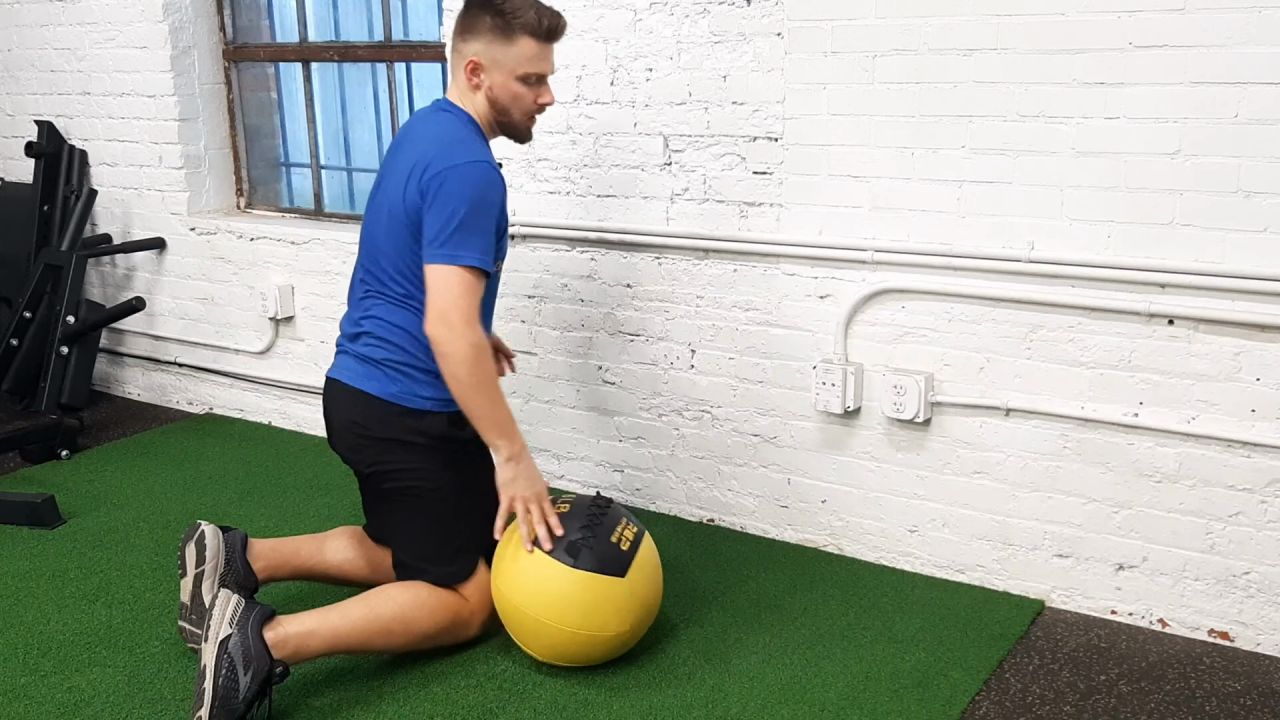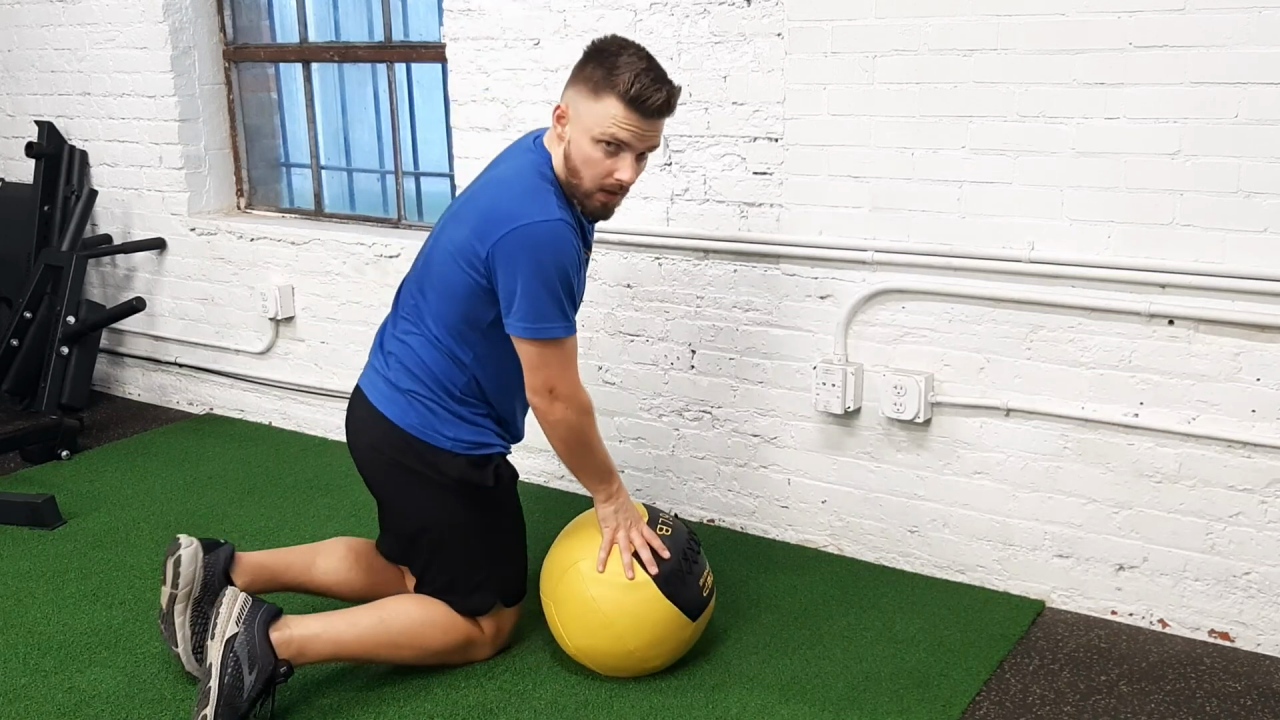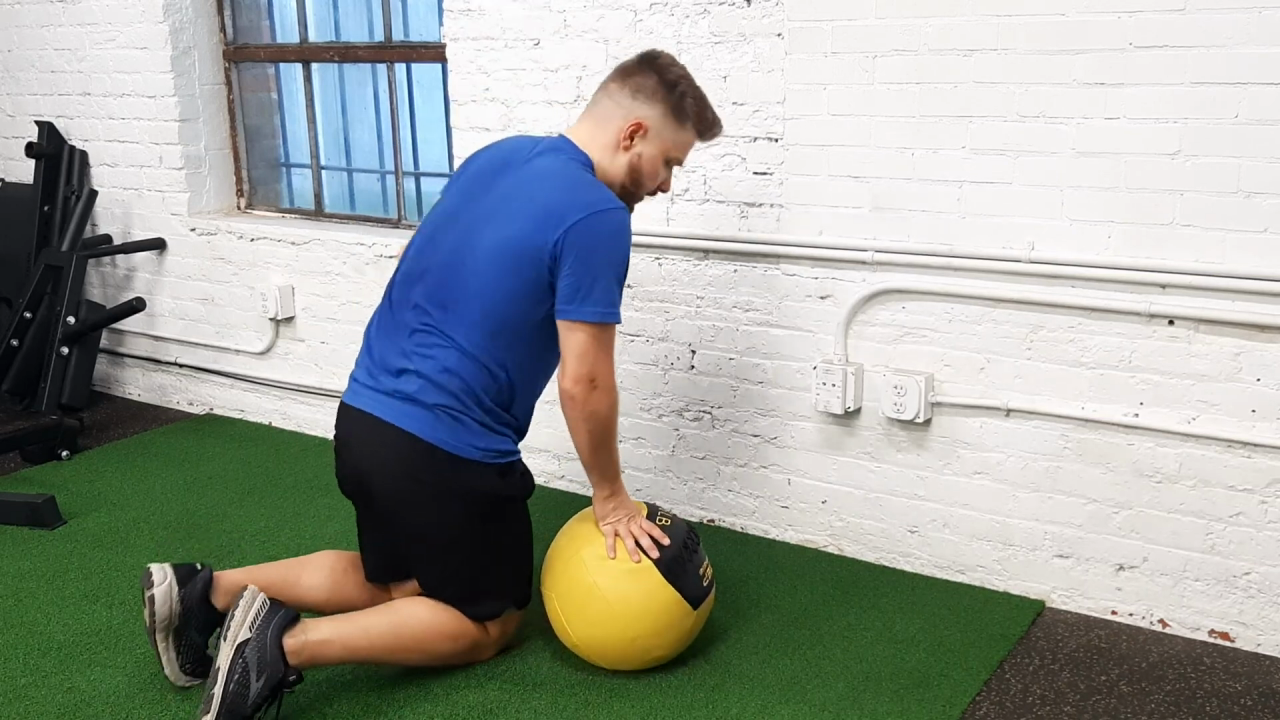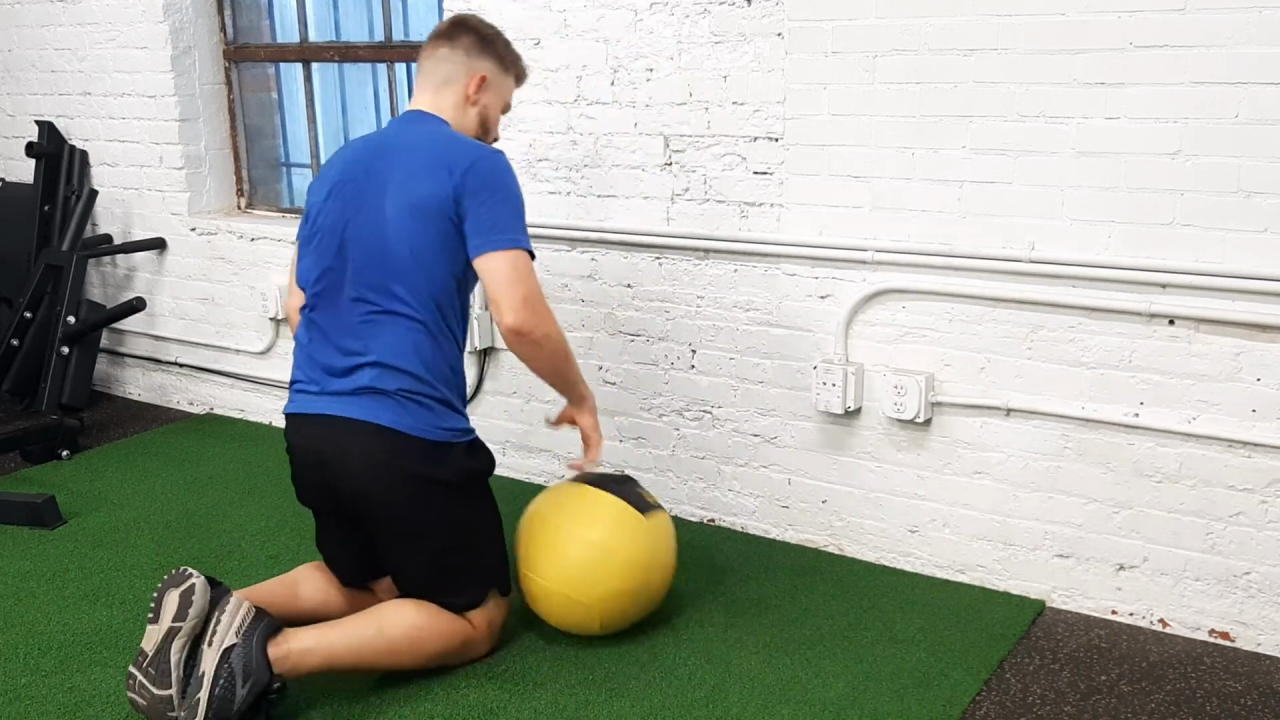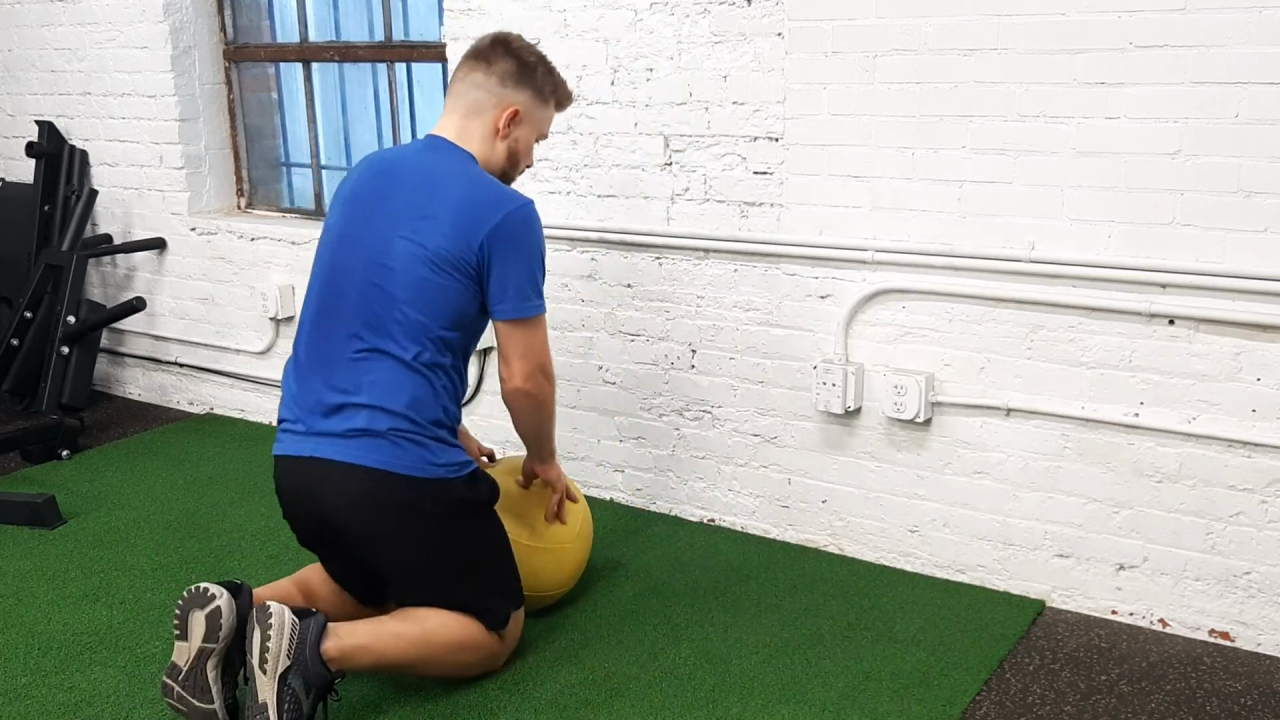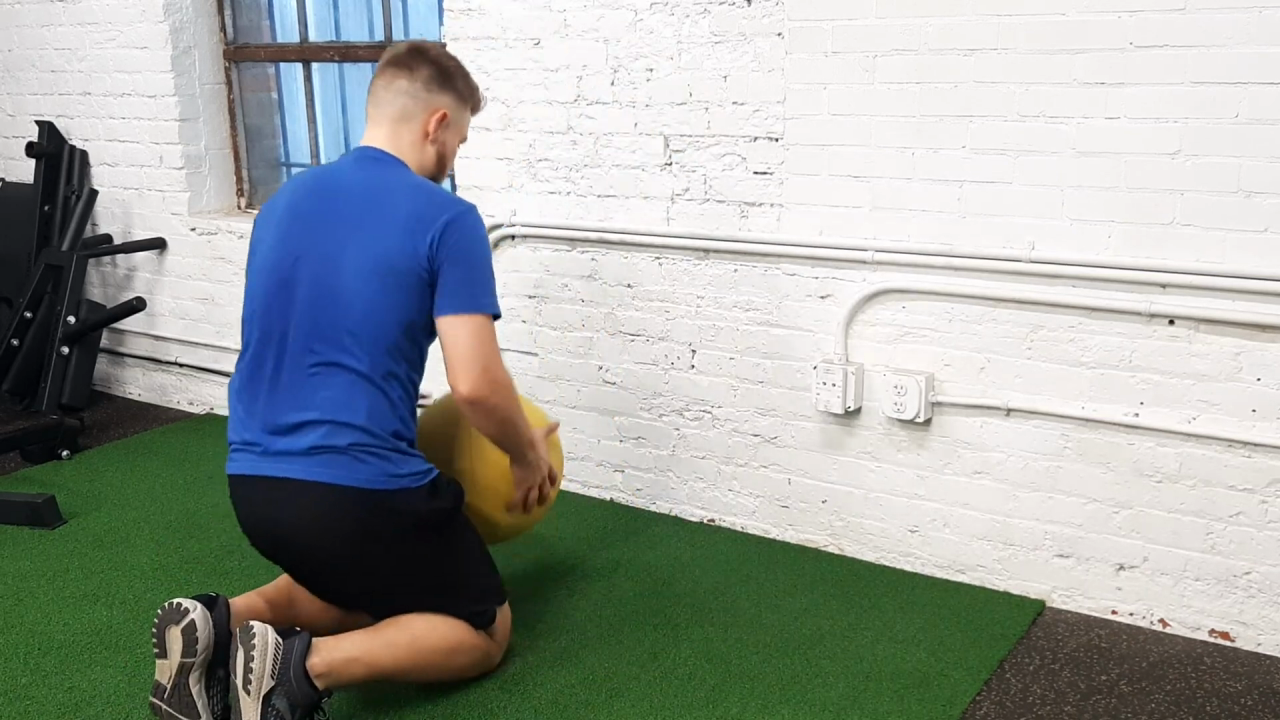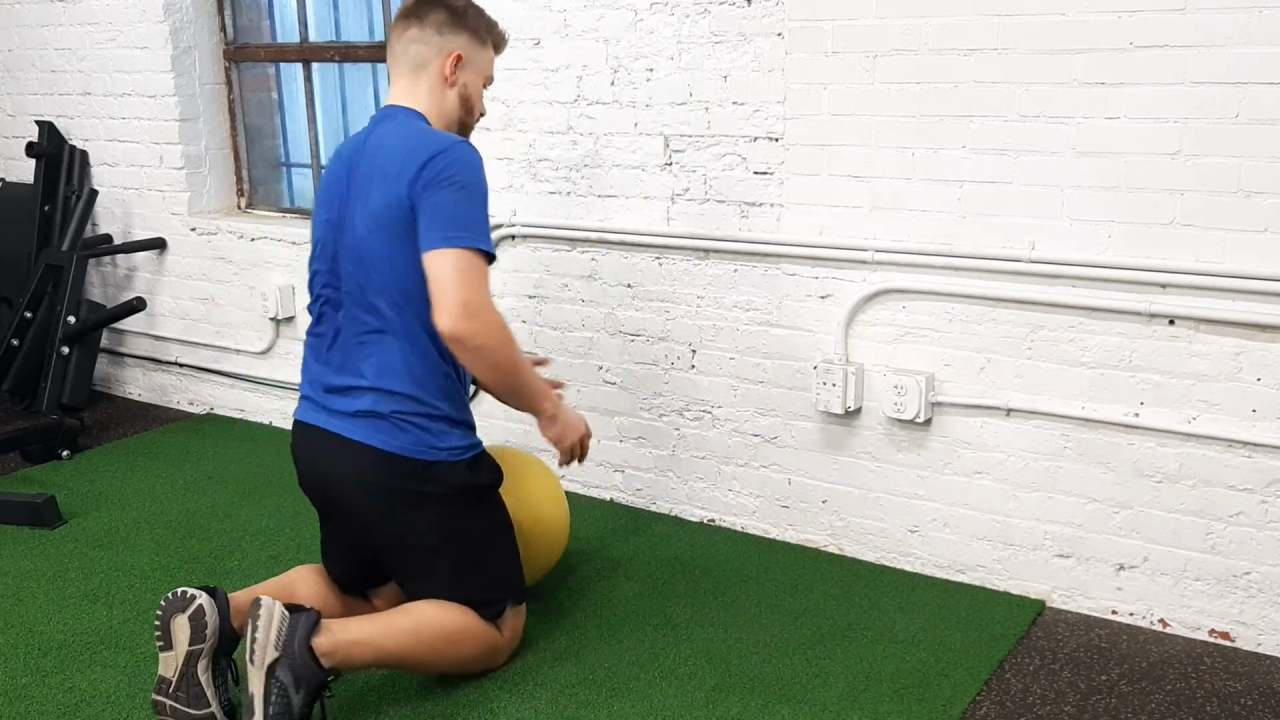
dt=0.7s
person 1, frame 1
left shoulder: (428, 127)
right shoulder: (467, 169)
right elbow: (449, 328)
left wrist: (480, 337)
right wrist: (512, 457)
left hip: (359, 389)
right hip: (408, 409)
left knee: (407, 553)
right knee: (464, 599)
left ankle: (240, 556)
right ankle: (267, 641)
person 1, frame 2
left shoulder: (537, 160)
right shoulder: (538, 227)
right elbow: (553, 396)
left wrist: (559, 356)
right wrist: (613, 498)
left hip: (389, 408)
right hip: (435, 438)
left knee: (406, 572)
right knee: (483, 621)
left ankle: (224, 570)
right ankle: (274, 640)
person 1, frame 3
left shoulder: (501, 155)
right shoulder: (596, 218)
right elbow: (584, 385)
right wrist: (611, 498)
left hip: (364, 417)
right hip: (442, 450)
left knee: (396, 582)
right knee: (484, 623)
left ankle: (207, 593)
right ankle: (288, 642)
person 1, frame 4
left shoulder: (341, 164)
right shoulder: (476, 168)
left elbow: (300, 307)
right elbow: (519, 317)
right wrist: (579, 401)
left hip: (310, 424)
right hip: (407, 435)
left knee: (365, 582)
right knee: (471, 619)
left ankle: (216, 610)
right ankle: (272, 649)
person 1, frame 5
left shoulder: (365, 175)
right shoulder: (503, 214)
right elbow: (524, 380)
right wrist: (544, 459)
left hip: (301, 458)
right hip: (397, 472)
left knee: (375, 588)
right knee: (493, 631)
left ankle: (241, 610)
right ankle: (320, 649)
person 1, frame 6
left shoulder: (285, 200)
right shoulder: (446, 220)
right elbow: (476, 383)
right wrist: (530, 455)
left hip: (255, 482)
right hip: (361, 488)
left knee: (362, 587)
right knee: (482, 631)
left ankle: (219, 623)
person 1, frame 7
left shoulder: (350, 158)
right shoulder: (445, 160)
right elbow: (462, 320)
left wrist: (492, 377)
right wrist: (547, 408)
left hip: (323, 435)
right hip: (408, 452)
left knee: (368, 586)
right knee: (492, 627)
left ankle: (222, 615)
right ankle: (314, 642)
